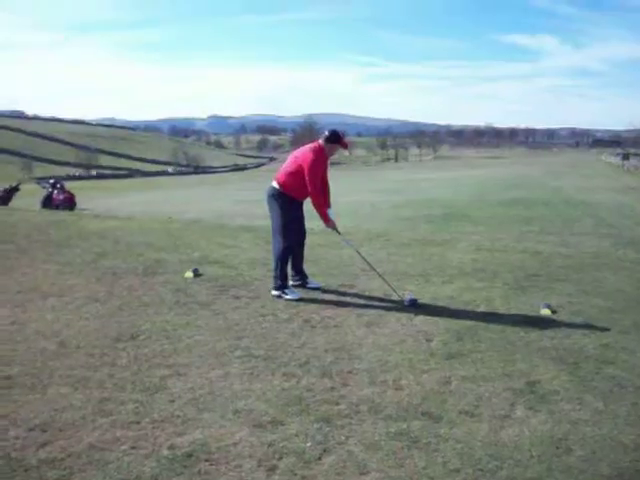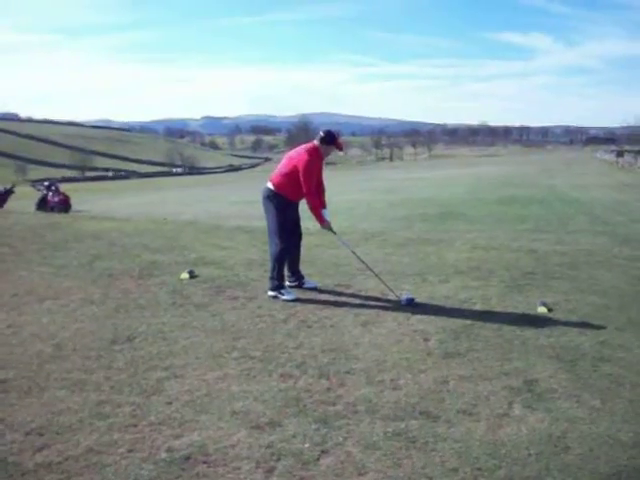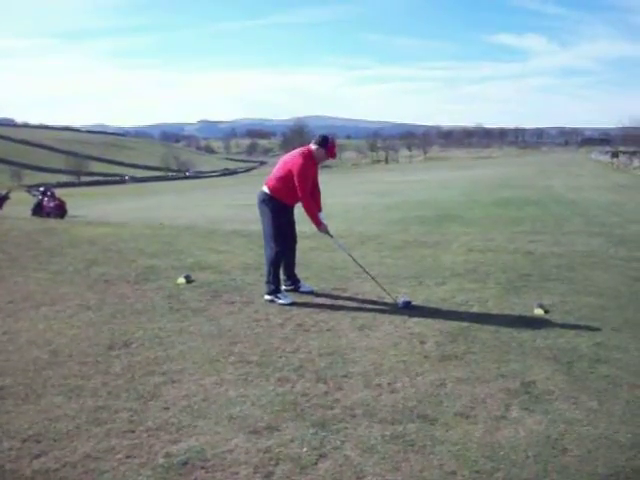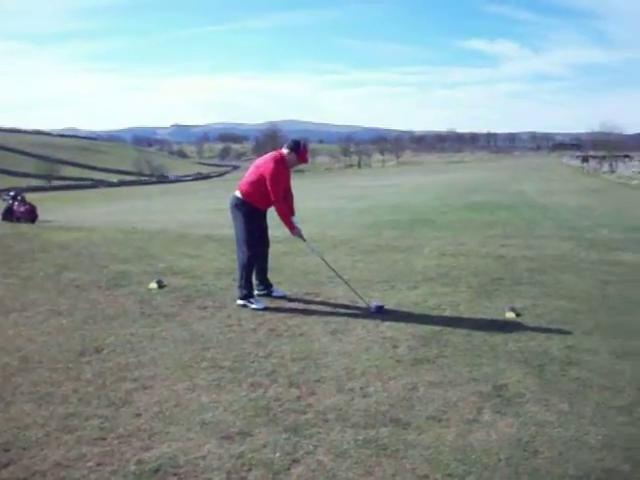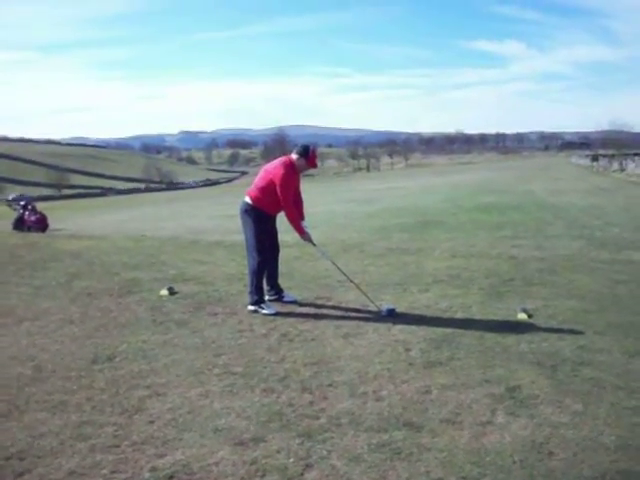
dt=0.4s
person 1, frame 1
left shoulder: (321, 155)
right shoulder: (312, 157)
left elbow: (323, 184)
right elbow: (314, 192)
left wrist: (328, 211)
right wrist: (326, 219)
left hip: (293, 197)
right hip: (280, 196)
left knee: (298, 237)
right knee: (285, 240)
left ankle: (298, 277)
right ankle: (279, 286)
person 1, frame 2
left shoulder: (315, 156)
right shoulder: (307, 158)
left elbow: (318, 186)
right elbow: (309, 193)
left wrist: (324, 212)
right wrist: (321, 220)
left hip: (288, 199)
right hip: (275, 198)
left knee: (295, 238)
right knee: (281, 242)
left ankle: (294, 278)
right ankle: (275, 287)
person 1, frame 3
left shoulder: (311, 160)
right shoulder: (301, 162)
left elbow: (314, 189)
right elbow: (305, 197)
left wrist: (320, 216)
right wrist: (318, 223)
left hip: (284, 202)
right hip: (271, 201)
left knee: (290, 242)
right knee: (276, 246)
left ankle: (290, 281)
right ankle: (272, 290)
person 1, frame 4
left shoulder: (283, 164)
right shoulder: (274, 166)
left elbow: (287, 194)
right elbow: (278, 201)
left wrist: (293, 219)
right wrist: (292, 227)
left hip: (256, 207)
right hip: (244, 206)
left knee: (262, 247)
right knee: (248, 250)
left ankle: (263, 286)
right ankle: (244, 295)
person 1, frame 5
left shoulder: (292, 169)
right shoulder: (283, 172)
left elbow: (296, 198)
right elbow: (288, 206)
left wrist: (303, 223)
right wrist: (301, 232)
left hip: (266, 212)
right hip: (253, 211)
left knee: (272, 252)
right knee: (259, 256)
left ankle: (273, 291)
right ankle: (255, 301)
